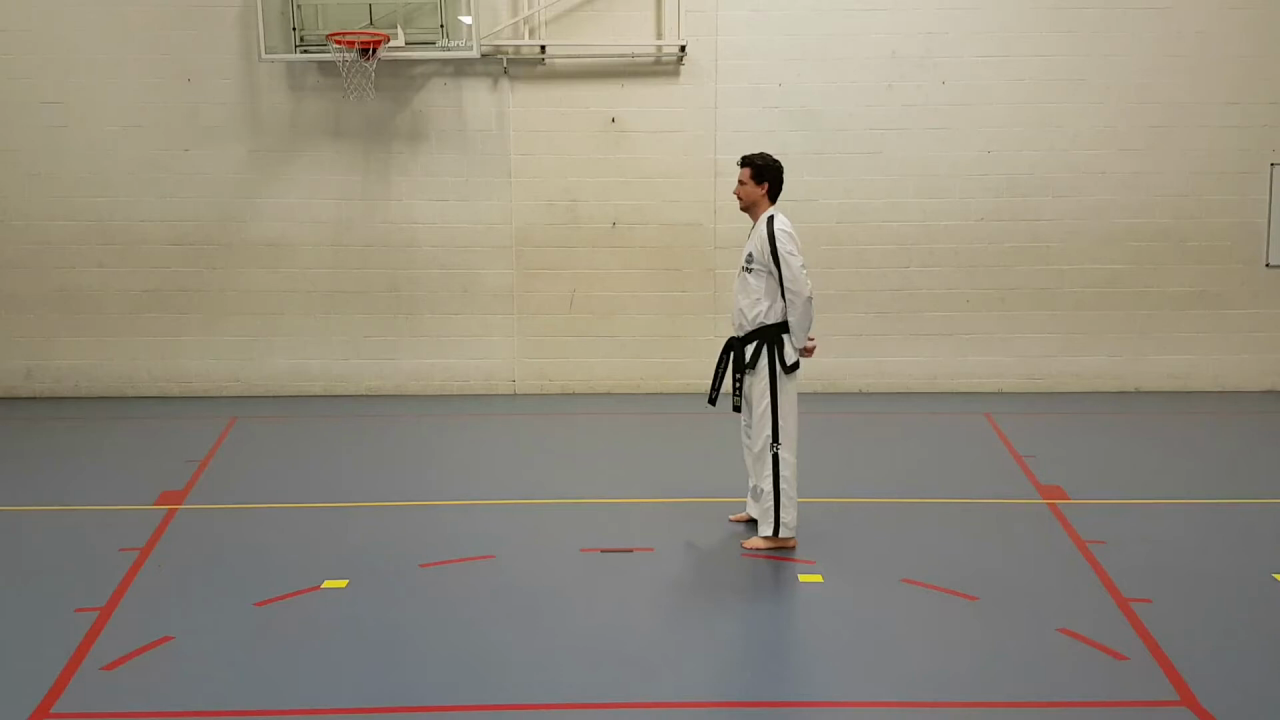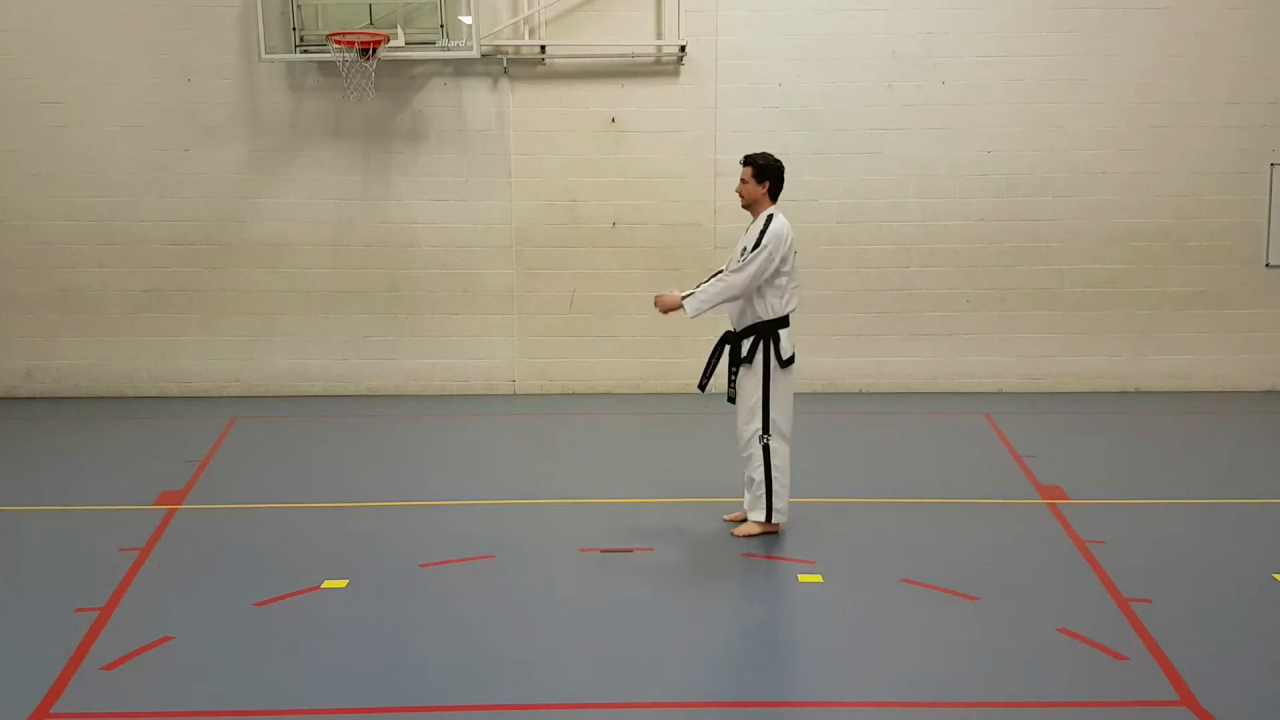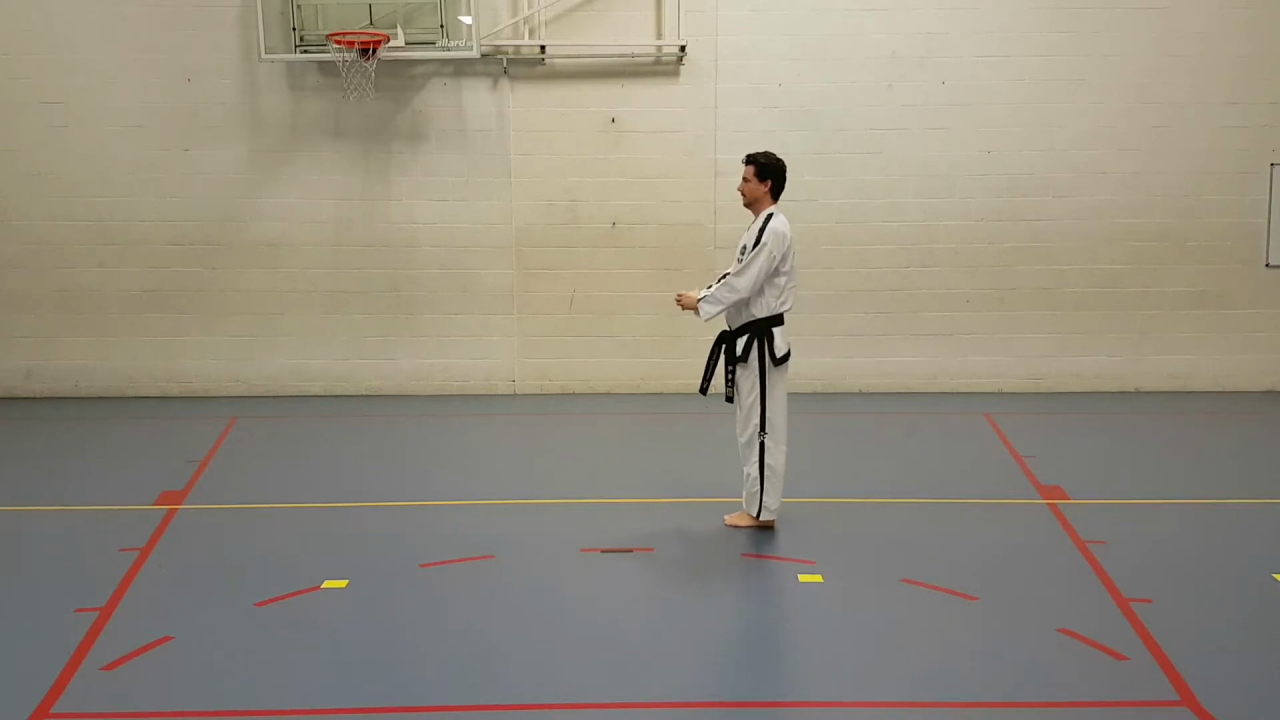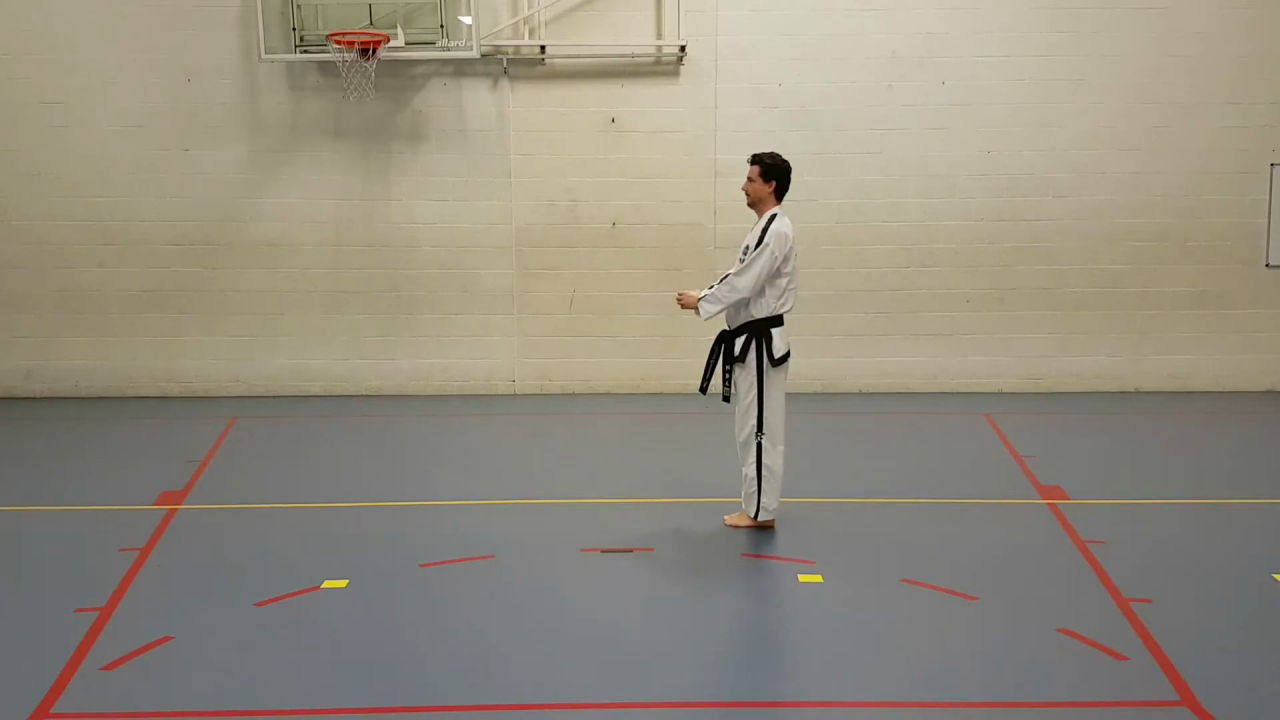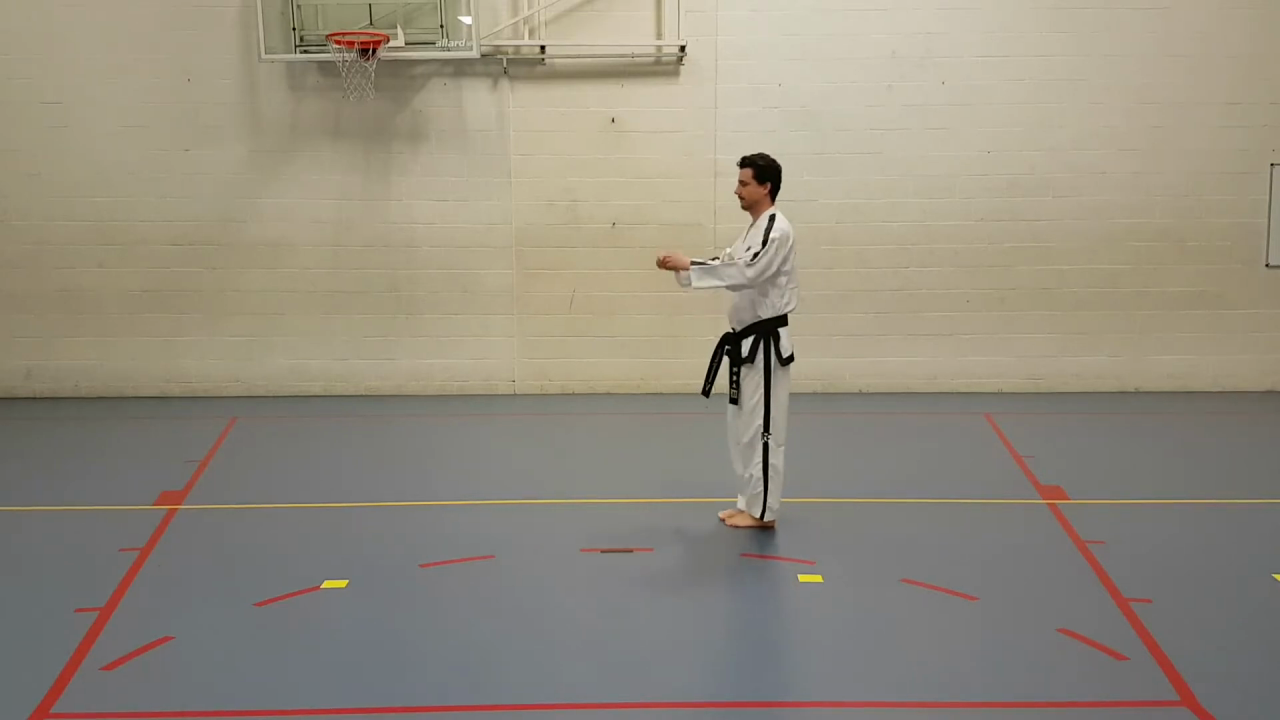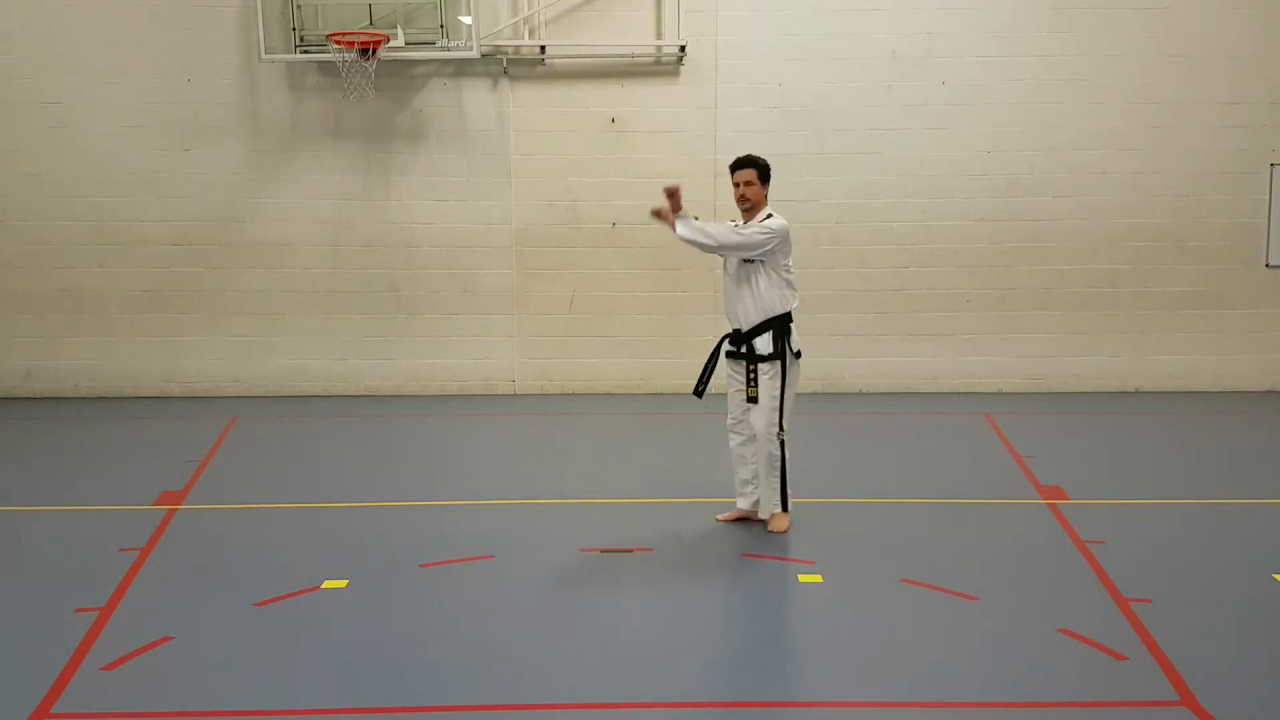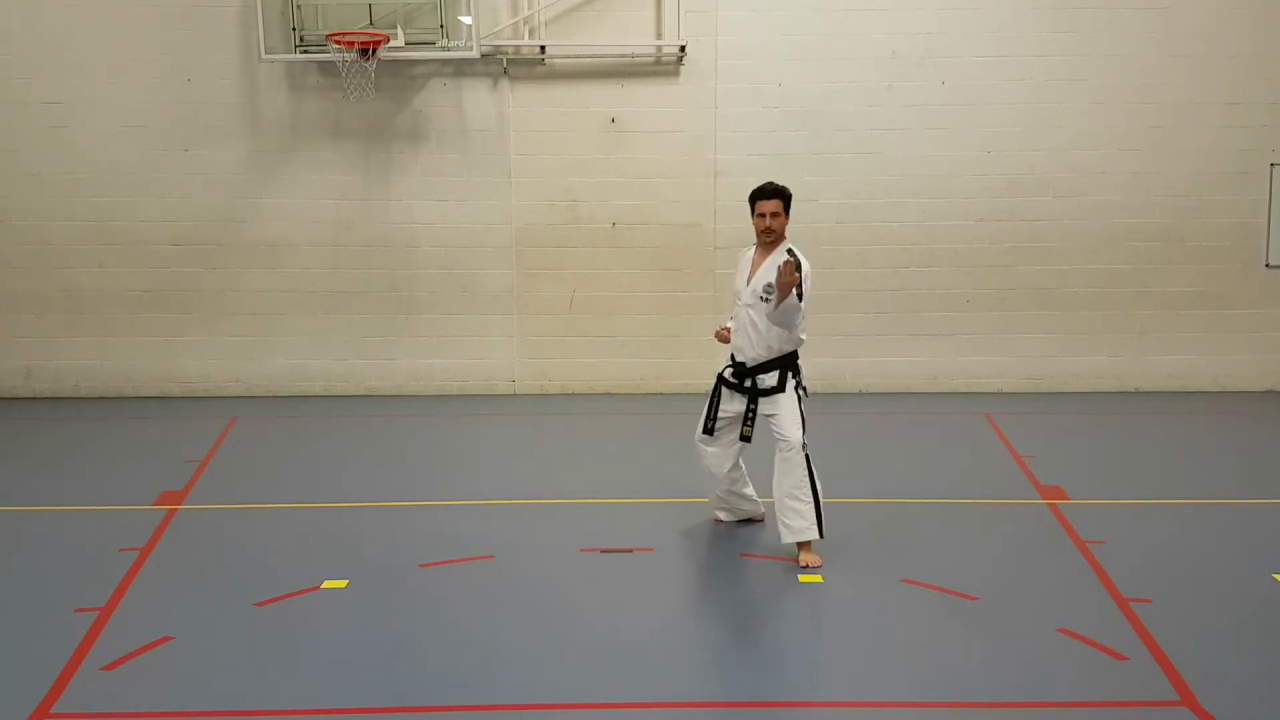
dt=0.7s
person 1, frame 1
left shoulder: (774, 231)
right shoulder: (762, 229)
left elbow: (799, 291)
left wrist: (799, 342)
right wrist: (797, 340)
left hip: (769, 351)
right hip: (756, 348)
left knee: (772, 439)
right knee: (755, 434)
left ankle: (779, 530)
right ankle: (761, 506)
person 1, frame 2
left shoulder: (774, 230)
right shoulder: (759, 227)
left elbow: (738, 282)
right elbow: (730, 273)
left wrist: (684, 302)
right wrist: (685, 296)
left hip: (766, 344)
right hip: (753, 341)
left knee: (763, 430)
right knee: (752, 428)
left ankle: (767, 514)
right ankle: (756, 506)
person 1, frame 3
left shoulder: (773, 230)
right shoulder: (761, 226)
left elbow: (744, 285)
right elbow: (735, 276)
left wrist: (700, 303)
right wrist: (700, 297)
left hip: (761, 342)
right hip: (752, 340)
left knee: (760, 428)
right knee: (752, 427)
left ankle: (762, 511)
right ankle: (756, 506)
person 1, frame 4
left shoulder: (775, 231)
right shoulder: (765, 227)
left elbow: (745, 284)
right elbow: (738, 277)
left wrist: (700, 303)
right wrist: (702, 296)
left hip: (760, 342)
right hip: (752, 340)
left knee: (760, 428)
right knee: (753, 427)
left ankle: (761, 511)
right ankle: (756, 506)
person 1, frame 5
left shoulder: (776, 230)
right shoulder: (757, 228)
left elbow: (747, 272)
right elbow: (727, 266)
left wrist: (688, 267)
right wrist: (684, 266)
left hip: (765, 344)
right hip: (750, 342)
left knee: (761, 429)
right knee: (742, 427)
left ankle: (762, 511)
right ankle: (750, 503)
person 1, frame 6
left shoulder: (775, 229)
right shoulder: (732, 230)
left elbow: (726, 239)
right elbow: (701, 237)
left wrist: (677, 219)
right wrist: (676, 211)
left hip: (772, 344)
right hip: (741, 344)
left knee: (766, 428)
right knee: (740, 427)
left ankle: (777, 508)
right ankle: (751, 503)
person 1, frame 7
left shoulder: (794, 265)
right shoulder: (746, 257)
left elbow: (784, 321)
left wrist: (788, 295)
right wrist: (730, 328)
left hip: (778, 377)
right hip: (739, 373)
left knee: (792, 445)
right knee: (712, 444)
left ankle: (804, 540)
right ankle: (743, 506)
